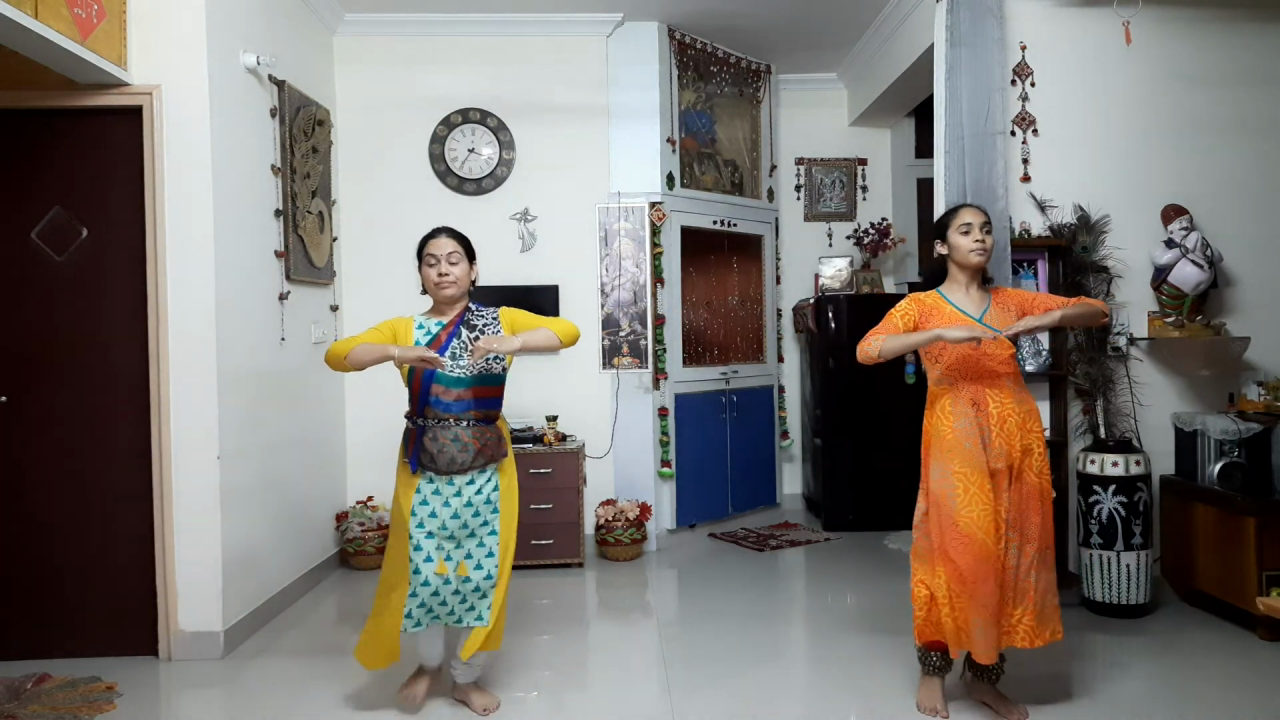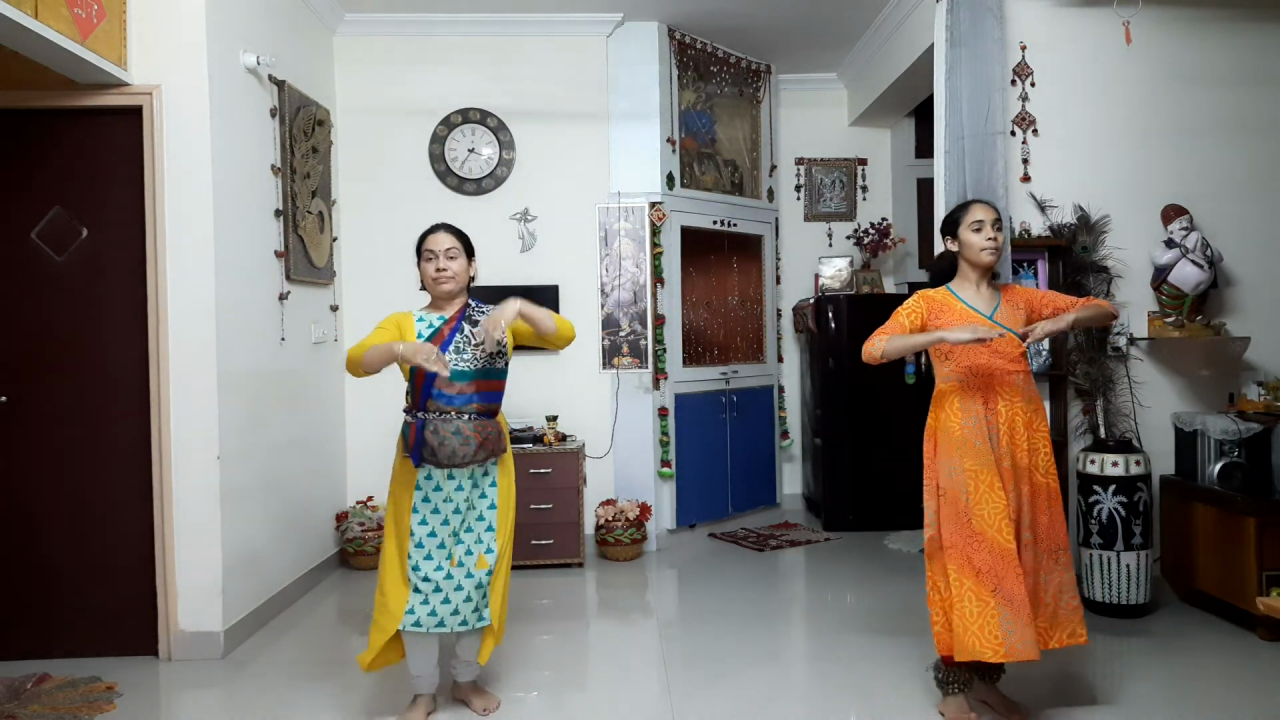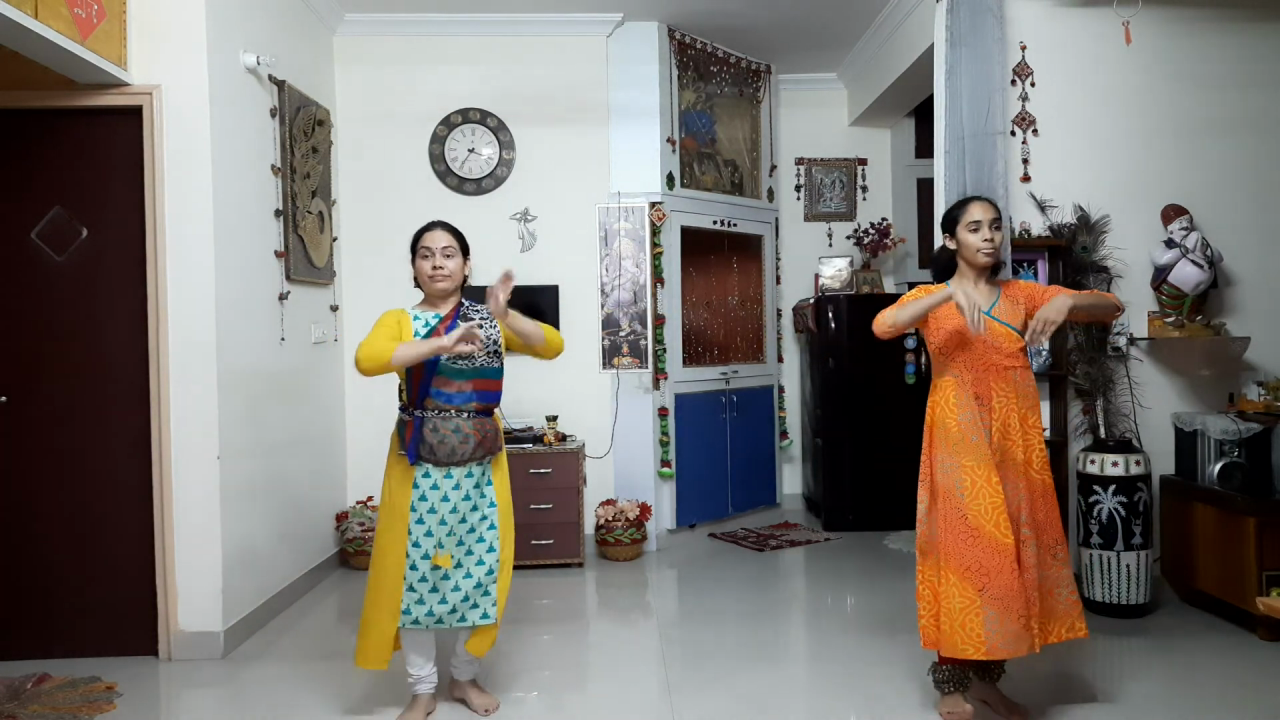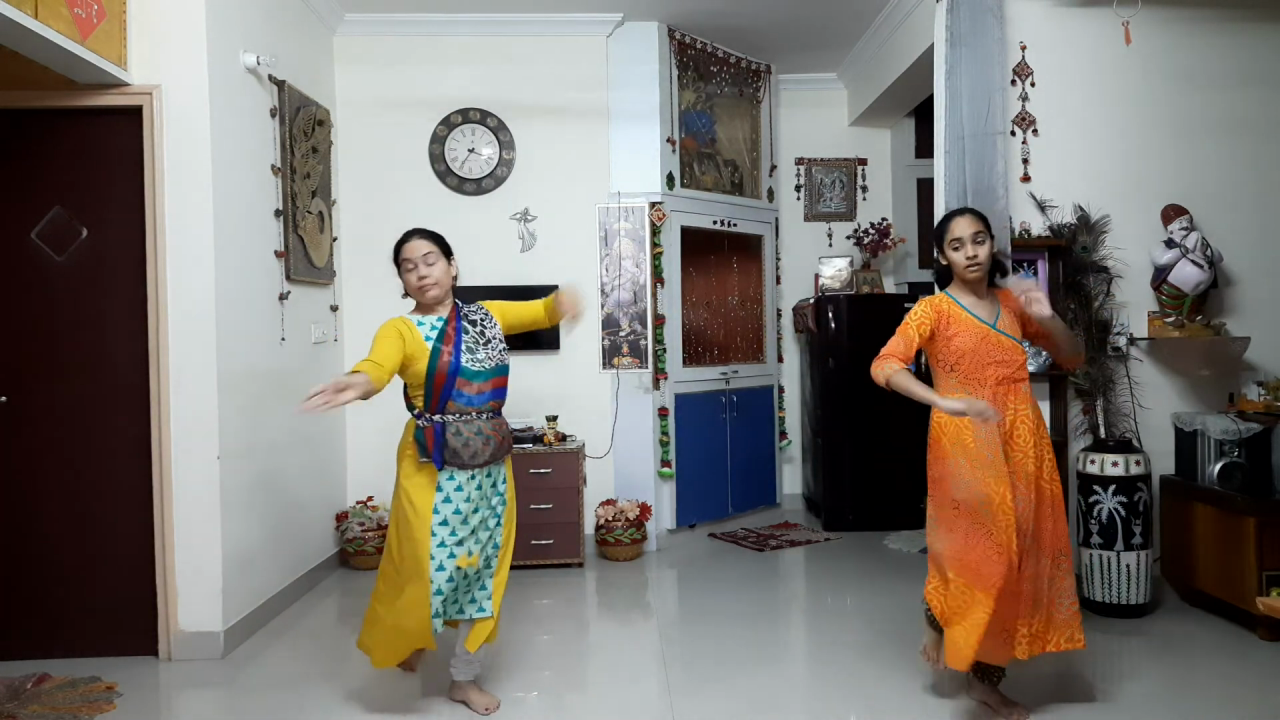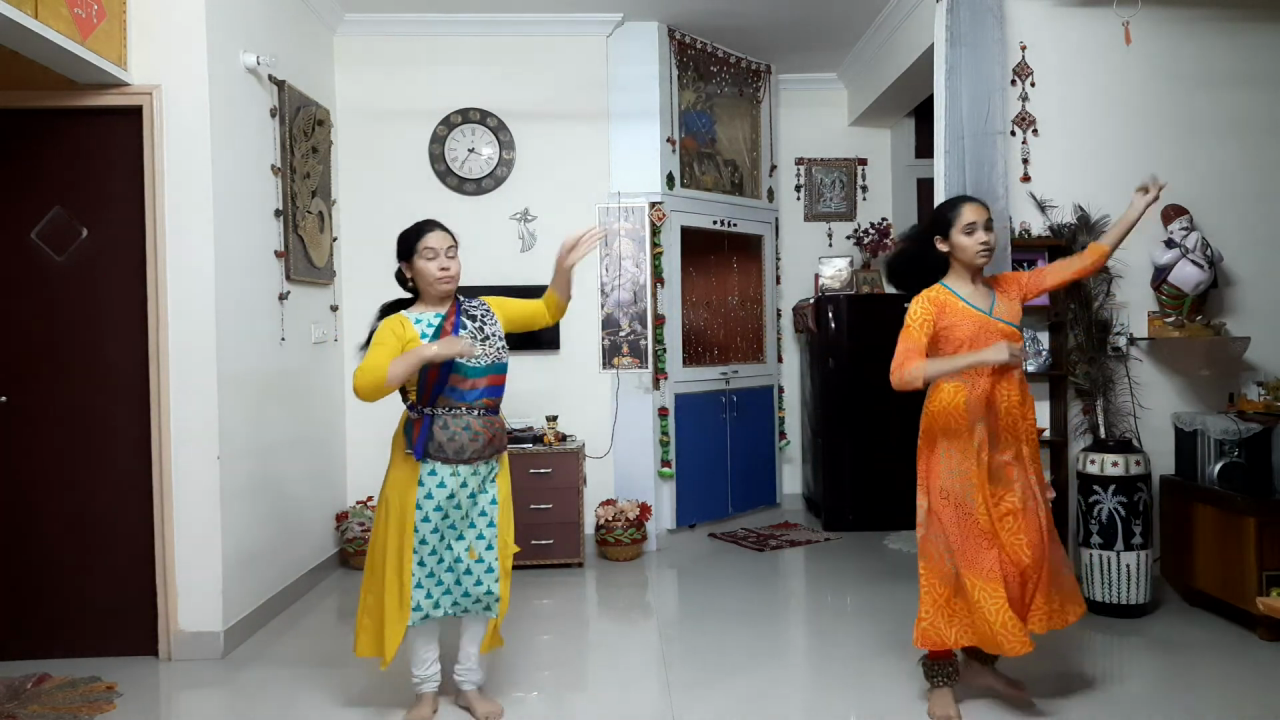
dt=0.3s
person 1, frame 1
left shoulder: (1013, 301)
right shoulder: (920, 305)
left elbow: (1098, 310)
right elbow: (867, 350)
left wrist: (1051, 317)
right wrist: (942, 333)
left hip: (1015, 439)
right hip: (956, 439)
left knee: (1010, 552)
right knee: (957, 550)
left ankle: (984, 676)
right ankle: (932, 668)
person 1, frame 2
left shoulder: (1023, 299)
right shoulder: (929, 302)
left elbow: (1107, 312)
right elbow: (872, 350)
left wrist: (1069, 317)
right wrist: (945, 335)
left hip: (1021, 441)
right hip: (962, 442)
left knee: (1015, 553)
right knee: (966, 553)
left ankle: (985, 676)
person 1, frame 3
left shoulder: (1023, 294)
right shoulder: (933, 297)
left elbow: (1113, 307)
right elbow: (882, 325)
left wrist: (1067, 301)
right wrist: (948, 294)
left hip: (1018, 438)
right hip: (958, 438)
left knee: (1017, 549)
right knee: (962, 549)
left ankle: (986, 676)
person 1, frame 4
left shoulder: (1014, 303)
right shoulder: (932, 310)
left elbow: (1073, 359)
right elbow: (883, 367)
left wrist: (1047, 320)
right wrist: (939, 398)
left hip: (1023, 446)
right hip: (966, 448)
left knee: (1025, 554)
right knee: (977, 552)
left ankle: (984, 677)
right ankle: (938, 620)
person 1, frame 5
left shoulder: (1013, 287)
right shoulder: (929, 303)
left elbow: (1083, 263)
right elbow: (902, 375)
left wrist: (1134, 213)
right wrist: (976, 359)
left hip: (1009, 440)
right hip: (956, 439)
left knee: (1022, 545)
right knee: (956, 550)
left ankle: (980, 659)
person 2, frame 1
left shoulder: (501, 321)
right shoulder: (402, 328)
left elbow: (567, 331)
right elbow: (336, 355)
left wrist: (512, 342)
right wrist: (396, 353)
left hip: (486, 471)
right hip: (425, 473)
left knee: (482, 574)
right knee: (424, 576)
left ankle: (466, 678)
right ankle: (428, 663)
person 2, frame 2
left shoulder: (500, 318)
right shoulder: (401, 323)
left elbow: (564, 334)
right elbow: (357, 360)
left wrist: (520, 308)
right wrist: (409, 353)
left hip: (483, 467)
right hip: (423, 468)
left knee: (479, 570)
right knee: (421, 574)
left ankle: (465, 679)
person 2, frame 3
left shoulder: (491, 319)
right shoulder: (398, 320)
left elbow: (552, 346)
right elbow: (366, 360)
left wrist: (507, 315)
right wrist: (442, 343)
left hip: (479, 466)
right hip: (419, 466)
left knee: (479, 569)
right knee: (418, 572)
left ankle: (465, 677)
person 2, frame 4
left shoulder: (488, 315)
right shoulder: (402, 330)
left elbow: (540, 310)
right elbow: (368, 379)
left wrist: (562, 303)
right wrist: (345, 387)
left hip: (488, 465)
right hip: (433, 467)
left knee: (481, 570)
right knee: (432, 572)
left ankle: (464, 677)
right ankle: (407, 644)
person 2, frame 5
left shoulder: (486, 311)
right shoulder: (398, 325)
left elbow: (549, 310)
right elbow: (364, 386)
left wrist: (565, 264)
right wrist: (427, 354)
left hip: (484, 464)
right hip: (425, 465)
left knee: (482, 571)
right knee: (422, 570)
